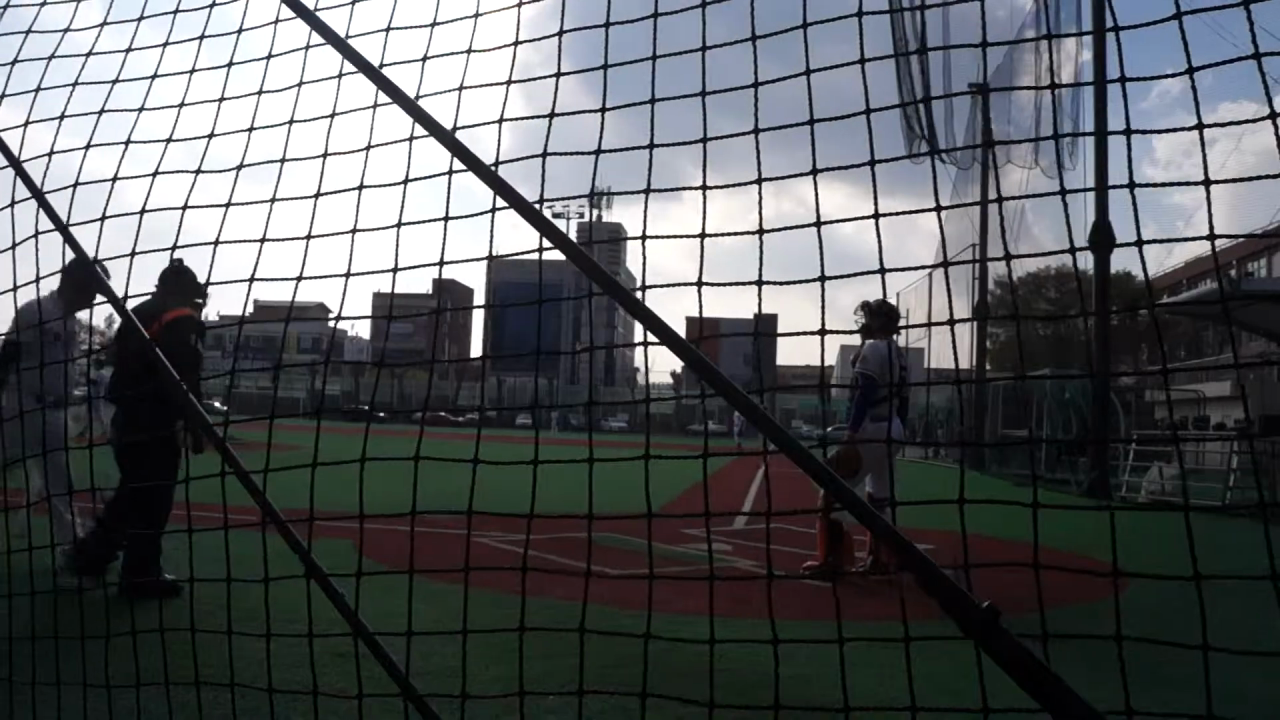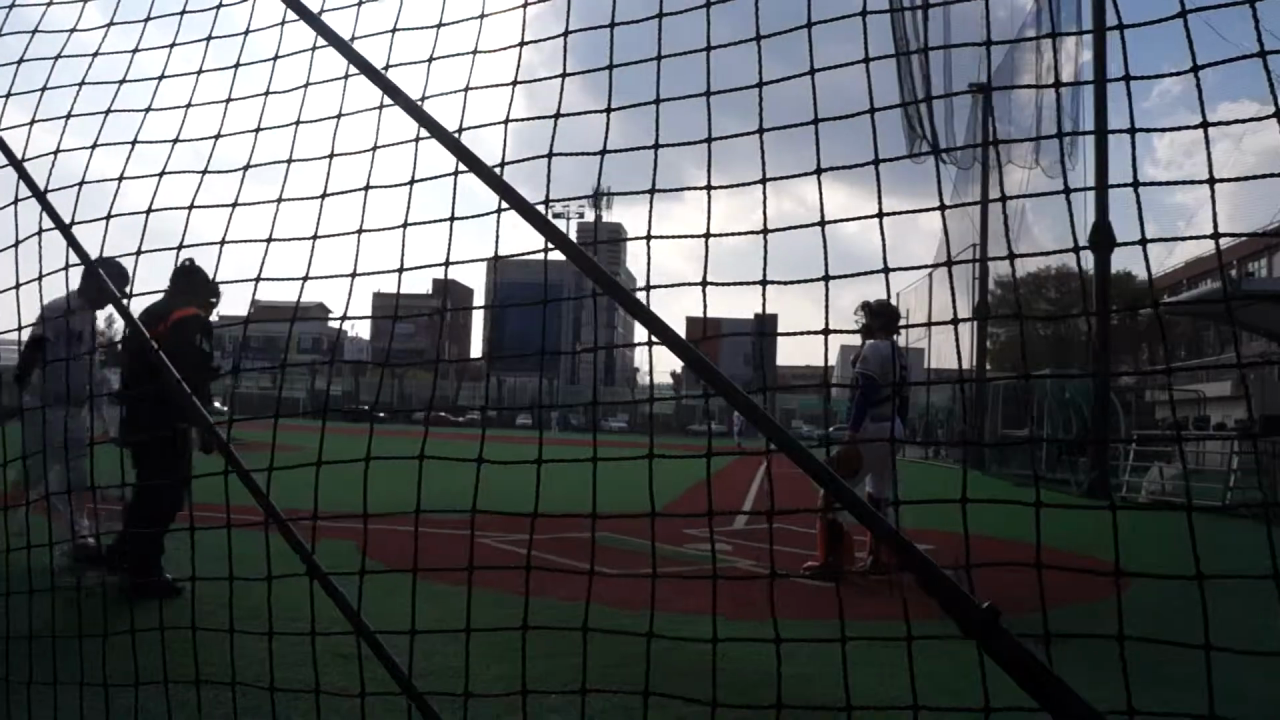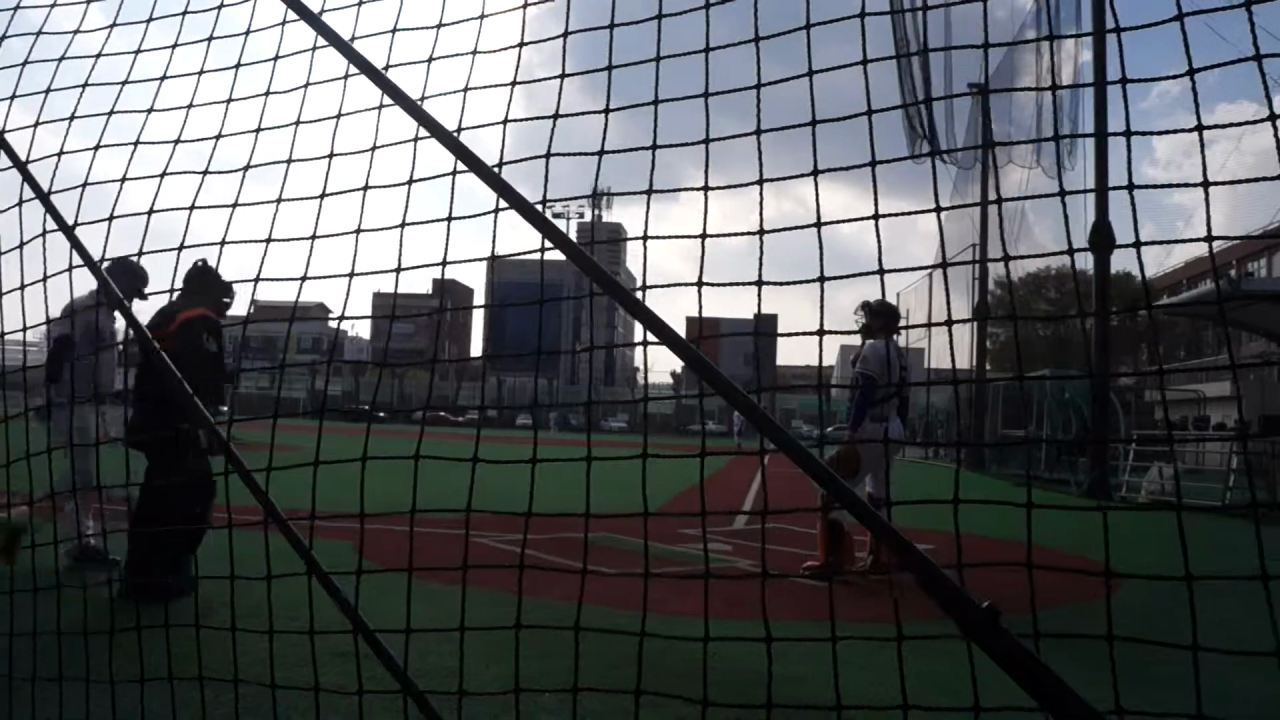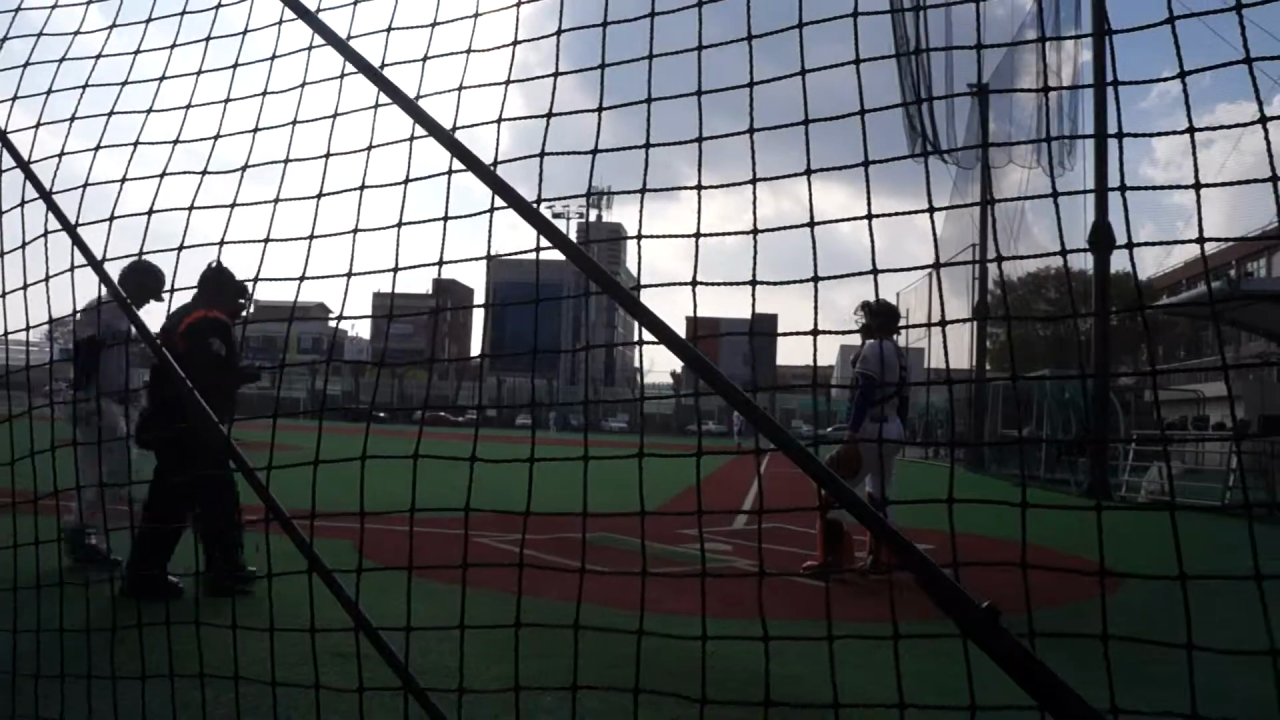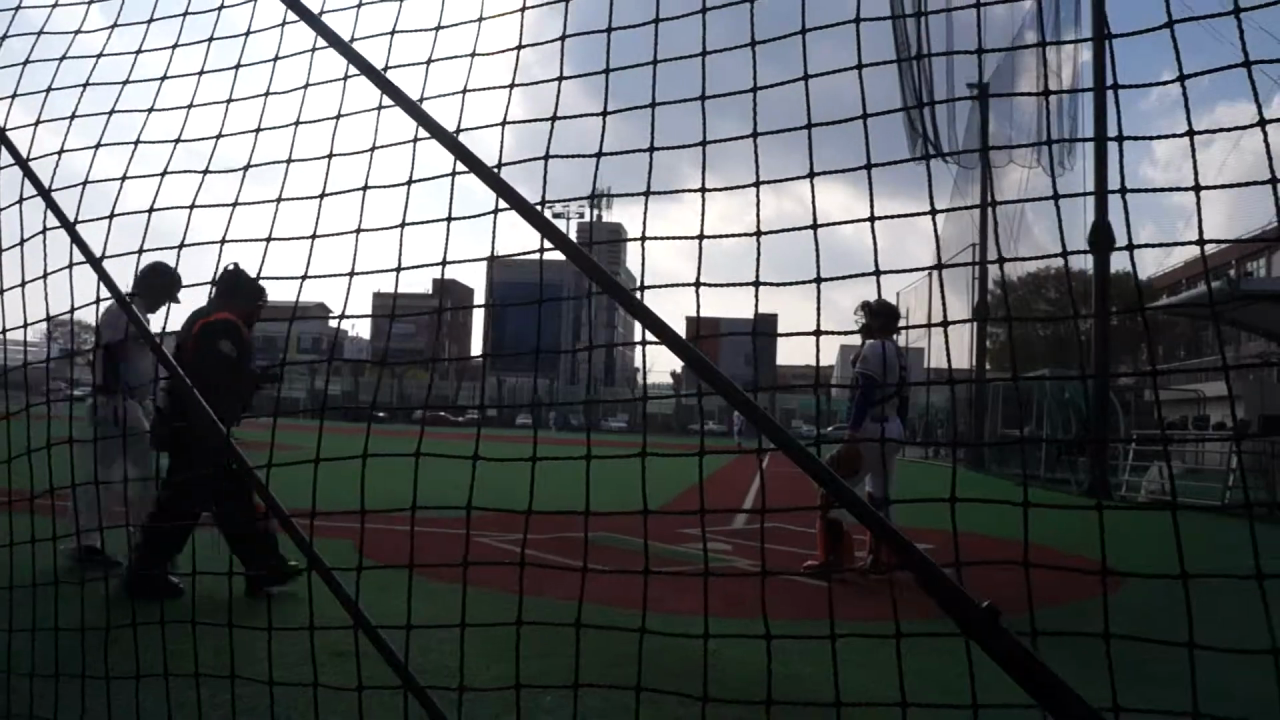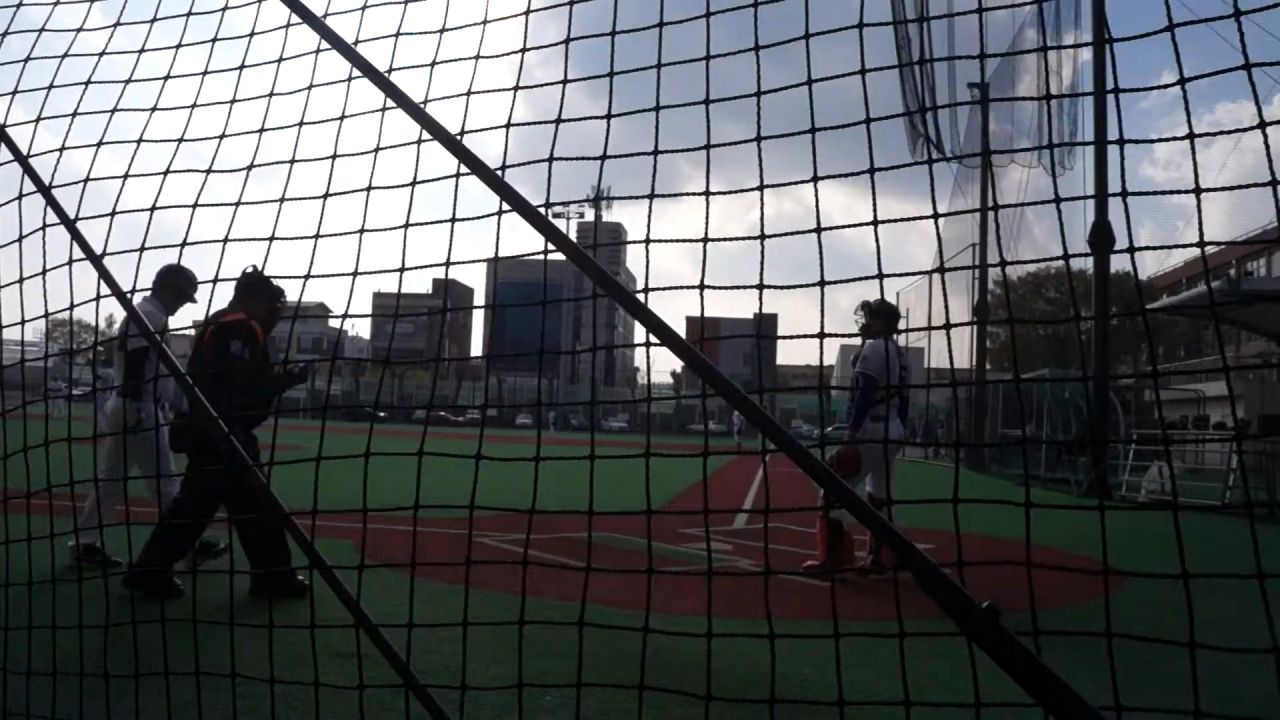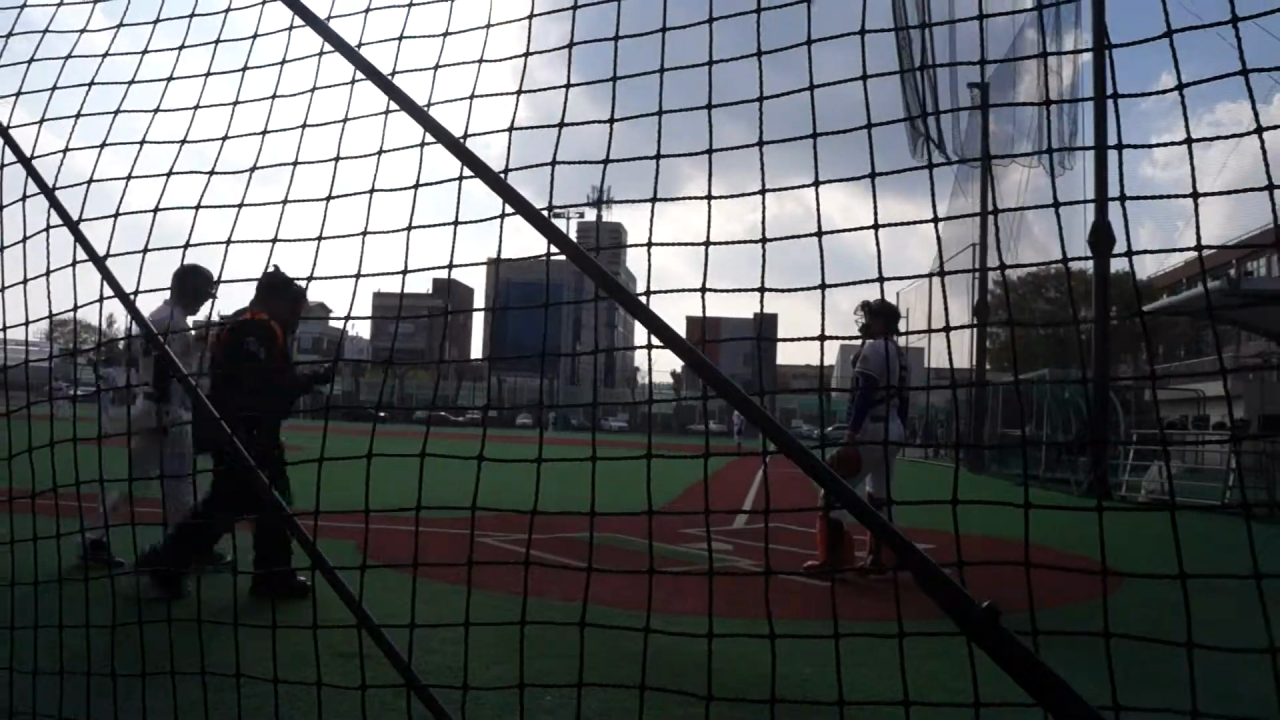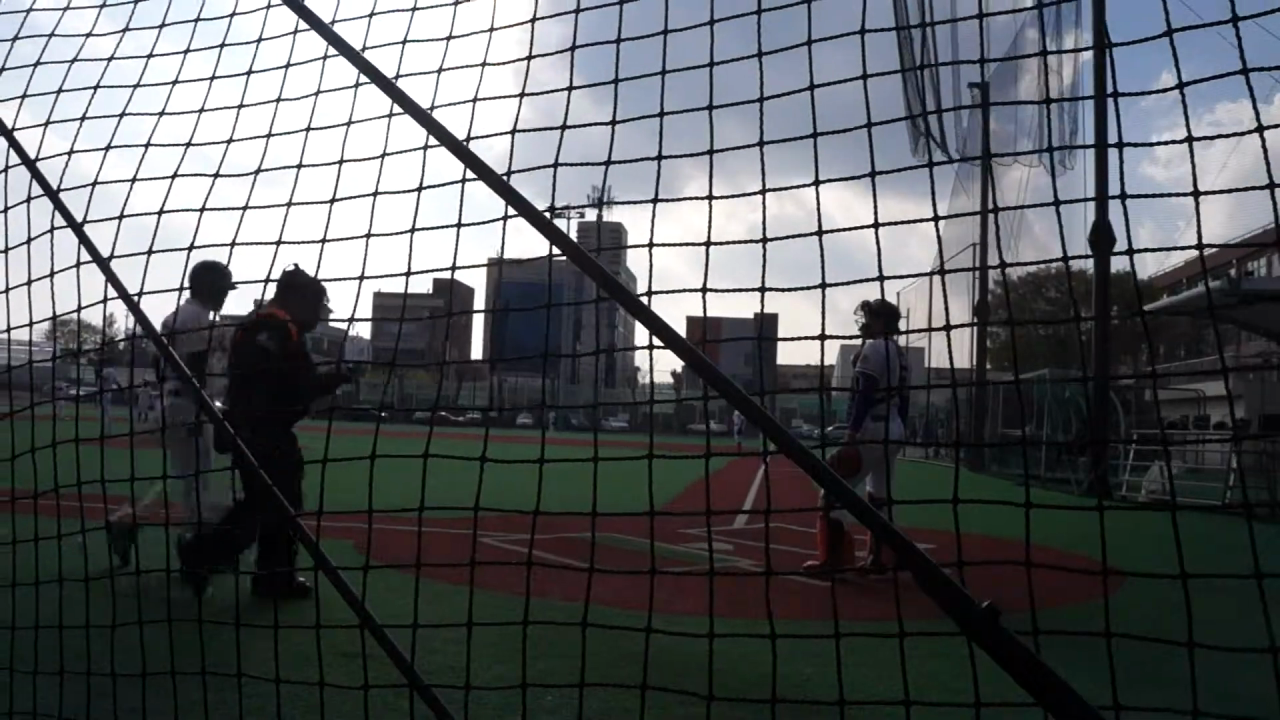
dt=0.1s
person 1, frame 1
left shoulder: (134, 317)
right shoulder: (184, 322)
left elbow: (127, 370)
right elbow: (186, 380)
right wrist: (195, 427)
left hip: (127, 419)
right hip: (157, 424)
left knee: (133, 493)
right knee: (153, 499)
left ankle: (92, 554)
right ankle: (140, 575)
person 1, frame 2
left shoulder: (148, 315)
right shoulder: (192, 321)
right elbow: (194, 380)
right wrist: (205, 427)
left hip: (139, 418)
right hip: (167, 422)
left knee: (151, 493)
right knee: (161, 497)
left ankle: (128, 554)
right ankle: (143, 573)
person 1, frame 3
left shoulder: (164, 317)
right shoulder: (200, 323)
right elbow: (199, 382)
left wrist: (220, 375)
right wrist: (209, 430)
left hip: (155, 421)
right hip: (175, 426)
left knee: (193, 493)
right knee: (164, 501)
left ankle: (171, 569)
right ankle: (142, 576)
person 1, frame 4
left shoulder: (181, 318)
right shoulder: (210, 324)
right elbow: (209, 384)
left wrist: (240, 375)
left hip: (169, 422)
right hip: (185, 426)
left knee: (219, 494)
right knee: (171, 500)
left ankle: (226, 570)
right ankle: (144, 575)
person 1, frame 5
left shoulder: (202, 322)
right shoulder: (223, 327)
right elbow: (220, 386)
left wrist: (261, 378)
right wrist: (217, 434)
left hip: (196, 428)
right hip: (199, 431)
left knee: (235, 498)
right knee: (181, 504)
left ankle: (267, 568)
right ankle: (146, 574)
person 1, frame 6
left shoulder: (227, 325)
right shoulder: (239, 328)
right elbow: (230, 387)
left wrist: (288, 379)
right wrist: (226, 435)
left hip: (224, 431)
right hip: (220, 432)
left knee: (249, 501)
right knee: (208, 504)
left ankle: (273, 574)
right ankle: (151, 571)
person 1, frame 7
left shoulder: (262, 330)
right shoulder: (257, 329)
left elbow: (276, 384)
right elbow: (247, 386)
left wrist: (313, 380)
right wrist: (242, 435)
left hip: (255, 433)
right hip: (243, 433)
right knee: (226, 504)
left ankle: (274, 577)
right ankle: (167, 561)
person 1, frame 8
left shoulder: (280, 328)
right shoulder: (272, 325)
left elbow: (297, 382)
right elbow: (262, 381)
left wrist: (335, 380)
right wrist: (252, 427)
left hip: (270, 432)
right hip: (259, 431)
left knee: (282, 501)
right knee: (267, 504)
left ankle: (275, 576)
right ankle: (201, 555)
person 2, frame 1
left shoulder: (71, 318)
right shoulder: (35, 311)
left wrist: (63, 406)
left hip: (54, 411)
left knee: (60, 480)
left ankle: (70, 545)
person 2, frame 2
left shoulder: (88, 316)
right shoulder: (58, 310)
right elbow: (33, 352)
left wrist: (87, 403)
right wrist: (20, 393)
left hip: (77, 409)
right hip: (49, 406)
left knee: (77, 477)
right knee: (35, 477)
left ankle: (79, 540)
person 2, frame 3
left shoulder: (107, 315)
right shoulder: (79, 310)
right elbow: (57, 352)
left wrist: (104, 403)
right wrist: (53, 395)
left hip: (92, 405)
right hip: (73, 405)
left knee: (85, 476)
right knee: (81, 475)
left ankle: (84, 541)
person 2, frame 4
left shoulder: (120, 314)
right shoulder: (100, 310)
right elbow: (84, 354)
left wrist: (127, 401)
right wrist: (84, 398)
left hip: (112, 404)
right hip: (97, 404)
left knee: (94, 475)
right knee: (120, 473)
left ankle: (85, 541)
right ankle: (77, 527)
person 2, frame 5
left shoulder: (132, 315)
right shoulder: (122, 312)
right elbow: (109, 357)
left wrist: (146, 403)
right wrist: (112, 401)
left hip: (123, 405)
right hip: (121, 405)
left knee: (103, 477)
right knee: (146, 472)
left ankle: (86, 542)
person 2, frame 6
left shoulder: (147, 314)
right shoulder: (148, 315)
right elbow: (134, 363)
right wrist: (134, 407)
left hip: (131, 408)
right hip: (140, 408)
left knee: (110, 478)
right knee: (163, 477)
left ankle: (86, 542)
person 2, frame 7
left shoulder: (156, 318)
right shoulder: (174, 321)
right elbow: (164, 369)
right wrist: (165, 411)
left hip: (144, 408)
right hip: (165, 411)
left knee: (138, 479)
right knee: (181, 480)
left ankle: (95, 537)
person 2, frame 8
left shoulder: (173, 317)
right shoulder: (199, 319)
left elbow: (158, 363)
right elbow: (196, 368)
right wrist: (199, 410)
left hip: (170, 404)
right hip: (187, 408)
left knee: (184, 478)
right knee: (196, 480)
left ankle: (127, 520)
person 3, frame 1
left shoulder: (873, 348)
right shoulder: (898, 353)
left elbow: (864, 395)
right elbow: (903, 399)
left wrist: (850, 435)
left hip: (872, 429)
right hip: (892, 430)
right knee: (881, 497)
left ankle: (833, 559)
right ankle: (878, 559)
person 3, frame 2
left shoulder: (873, 348)
right shoulder: (899, 353)
left elbow: (864, 395)
right elbow: (903, 399)
left wrist: (851, 436)
left hip: (873, 430)
right hip: (893, 430)
right knee: (881, 497)
left ankle: (833, 560)
right ankle: (879, 559)
person 3, frame 3
left shoulder: (873, 348)
right shoulder: (899, 354)
left elbow: (863, 395)
right elbow: (903, 399)
left wrist: (850, 435)
left hip: (872, 430)
right hip: (893, 430)
right knee: (880, 497)
left ankle: (833, 559)
right ankle: (878, 559)
person 3, frame 4
left shoulder: (873, 348)
right shoulder: (899, 354)
left elbow: (864, 395)
right elbow: (903, 399)
left wrist: (851, 435)
left hip: (872, 430)
right hip: (893, 430)
right knee: (880, 497)
left ankle: (833, 558)
right ankle: (878, 558)
person 3, frame 5
left shoulder: (873, 348)
right shoulder: (898, 354)
left elbow: (864, 395)
right elbow: (903, 400)
left wrist: (851, 435)
left hip: (872, 429)
right hip: (893, 430)
right knee: (880, 496)
left ankle: (832, 558)
right ankle: (879, 558)
person 3, frame 6
left shoulder: (873, 348)
right shoulder: (899, 353)
left elbow: (864, 395)
right elbow: (903, 399)
left wrist: (851, 435)
left hip: (872, 429)
right hip: (893, 429)
right knee: (880, 496)
left ankle: (833, 558)
right ankle: (878, 558)
person 3, frame 7
left shoulder: (873, 348)
right shoulder: (899, 354)
left elbow: (864, 396)
right elbow: (903, 400)
left wrist: (851, 435)
left hip: (872, 429)
right hip: (893, 430)
right knee: (880, 497)
left ankle: (833, 558)
right ankle: (878, 558)
person 3, frame 8
left shoulder: (873, 348)
right shoulder: (899, 353)
left elbow: (864, 395)
right elbow: (904, 399)
left wrist: (851, 434)
left hip: (872, 429)
right hip: (893, 429)
right knee: (881, 497)
left ankle: (833, 559)
right ankle: (879, 558)
